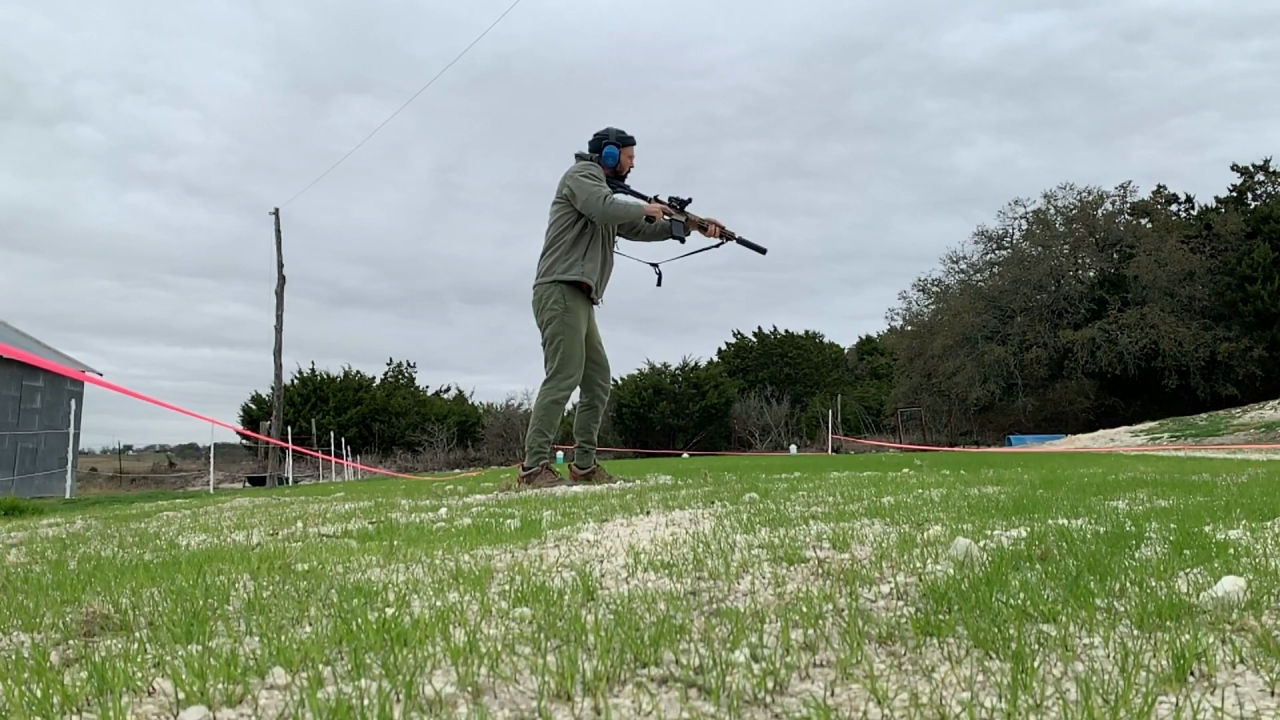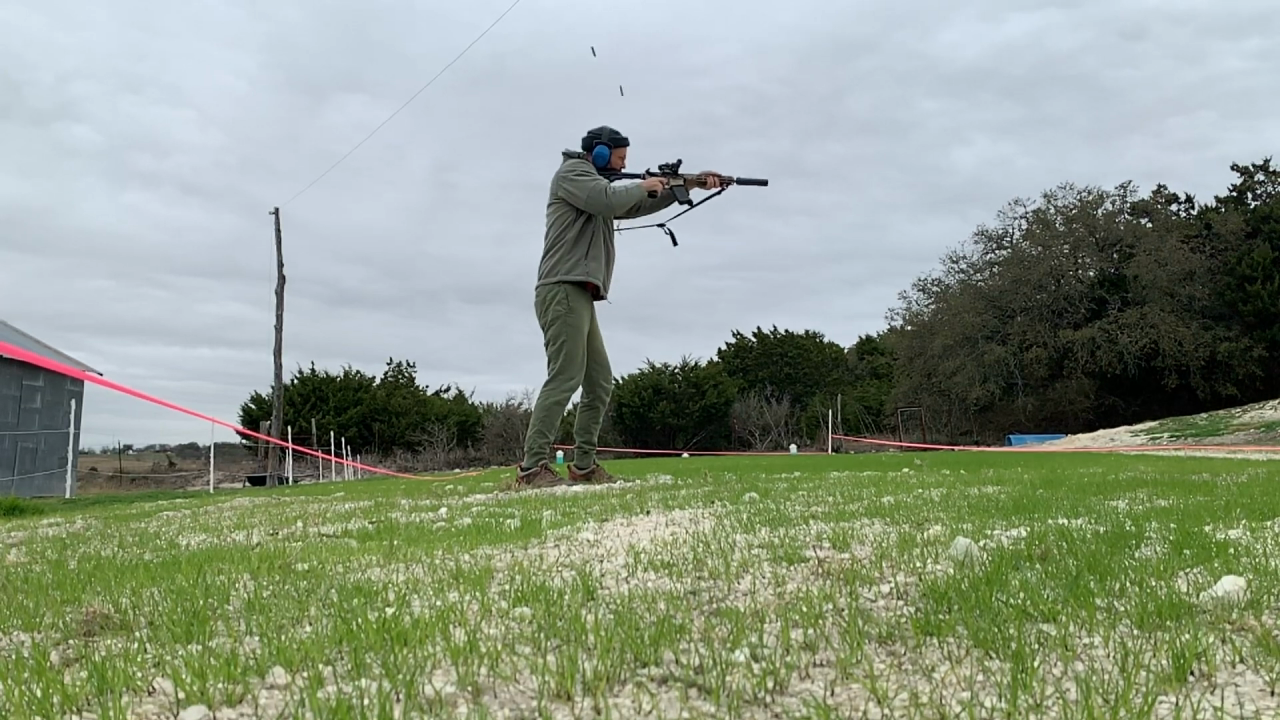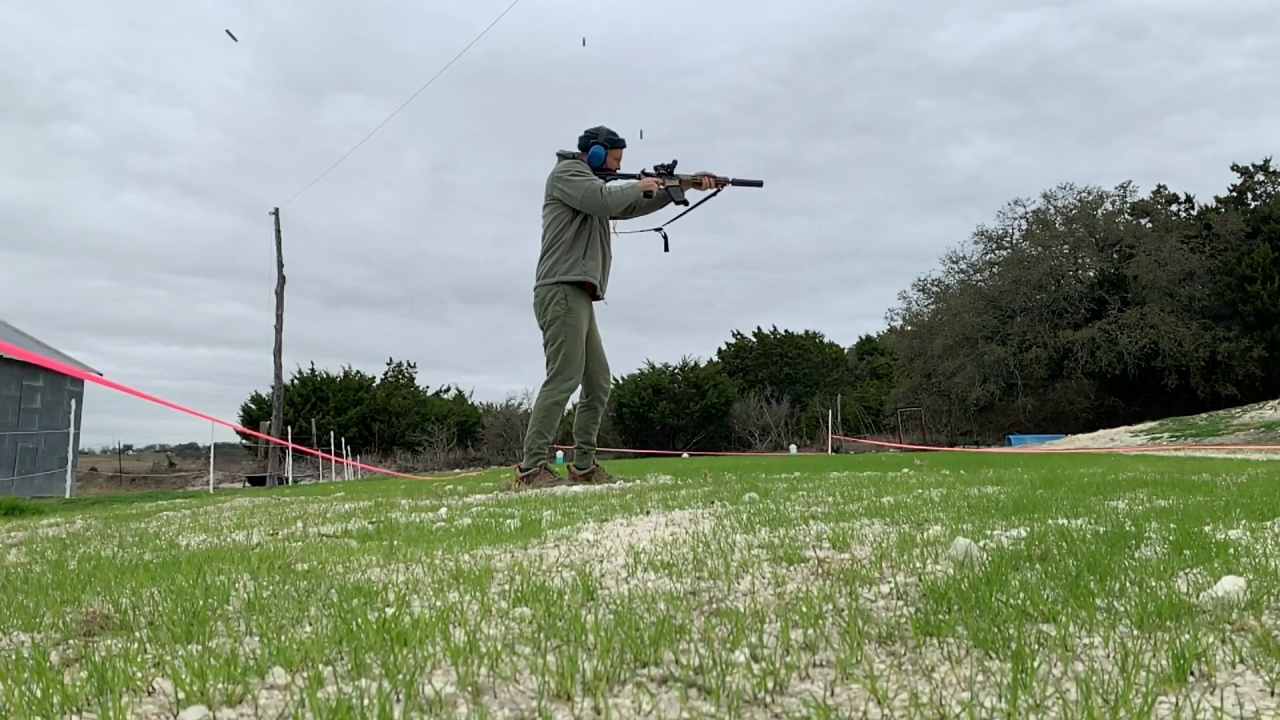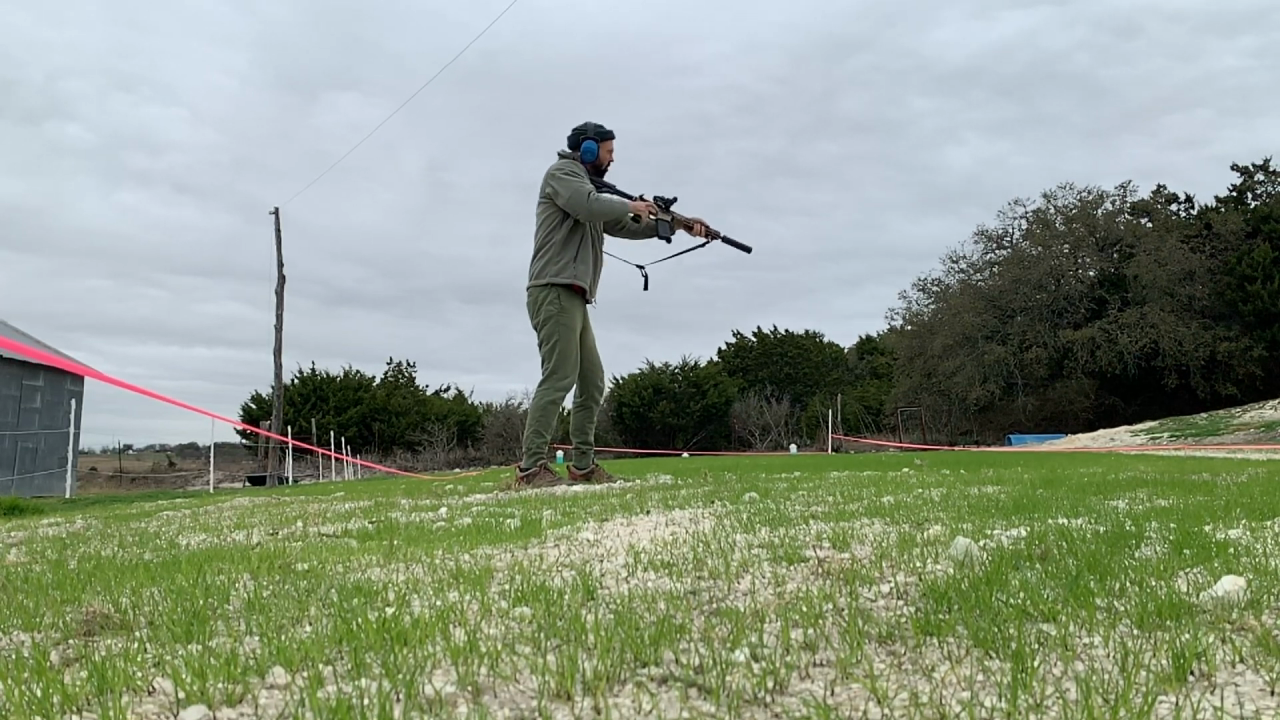
dt=1s
person 1, frame 1
left shoulder: (604, 191)
right shoulder: (582, 173)
left elbow: (640, 229)
right elbow: (604, 209)
right wrist: (644, 208)
left hip: (578, 298)
right hip: (560, 292)
left knee: (598, 381)
right knee: (564, 377)
left ankle: (584, 464)
right ankle: (534, 467)
person 1, frame 2
left shoulder: (598, 186)
right shoulder: (572, 171)
left elbow: (638, 206)
right elbow: (610, 200)
left wrist: (690, 184)
right wrist: (642, 186)
left hip: (578, 295)
right hip: (564, 292)
left knee: (599, 382)
right knee: (565, 377)
left ankle: (584, 464)
right ankle: (532, 467)
person 1, frame 3
left shoulder: (592, 186)
right shoulder: (567, 172)
left elbow: (634, 206)
right elbow: (606, 201)
left wrist: (684, 186)
right wrist: (638, 186)
left hip: (577, 296)
right hip: (563, 293)
left knee: (598, 382)
right knee: (564, 377)
left ankle: (584, 465)
right ankle: (531, 467)
person 1, frame 4
left shoulder: (586, 185)
right shoulder: (562, 172)
left elbow: (625, 227)
right elbow: (591, 207)
left wrist: (678, 224)
right wrist: (632, 206)
left hip: (572, 297)
right hip: (555, 293)
left knee: (592, 382)
right knee: (559, 377)
left ankle: (583, 465)
right ankle: (531, 467)
